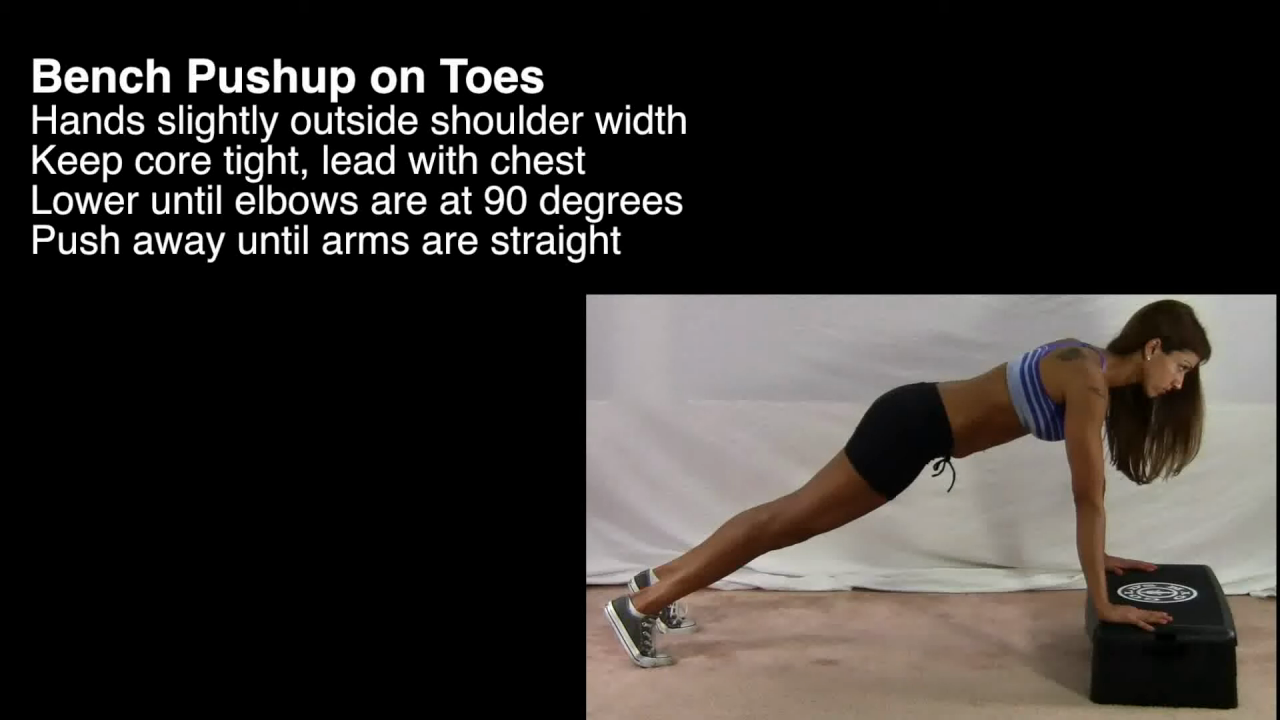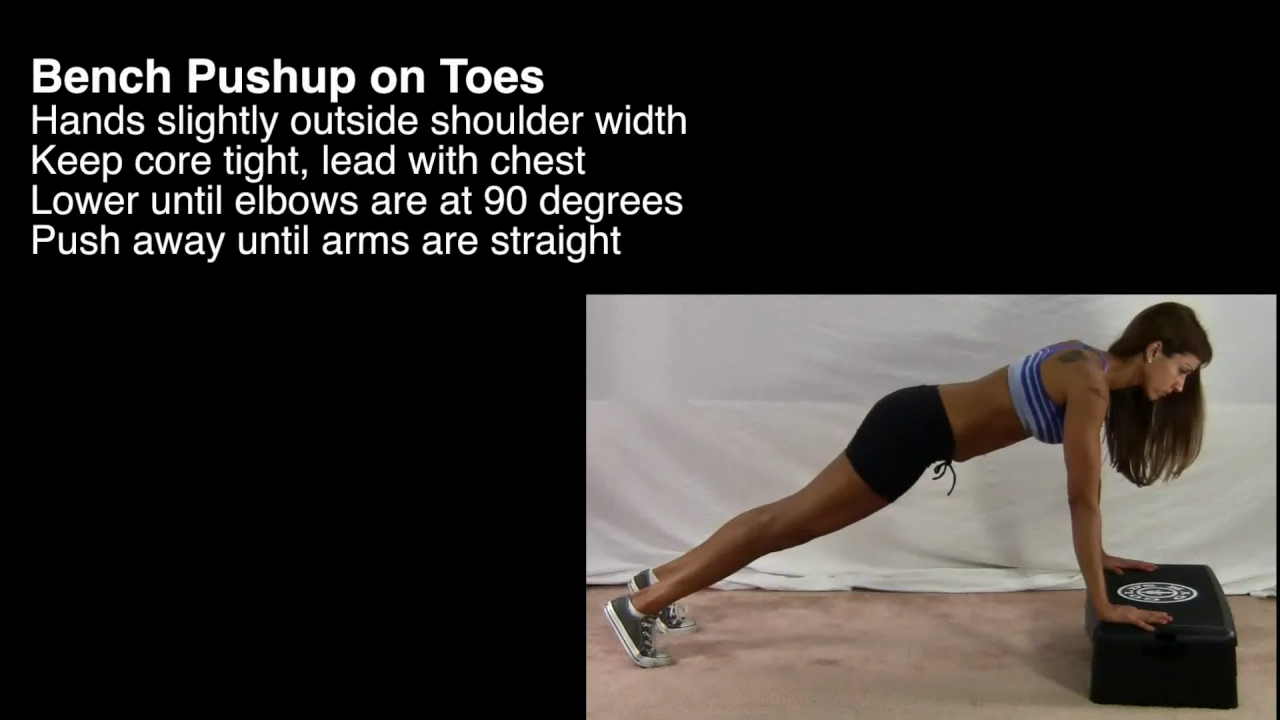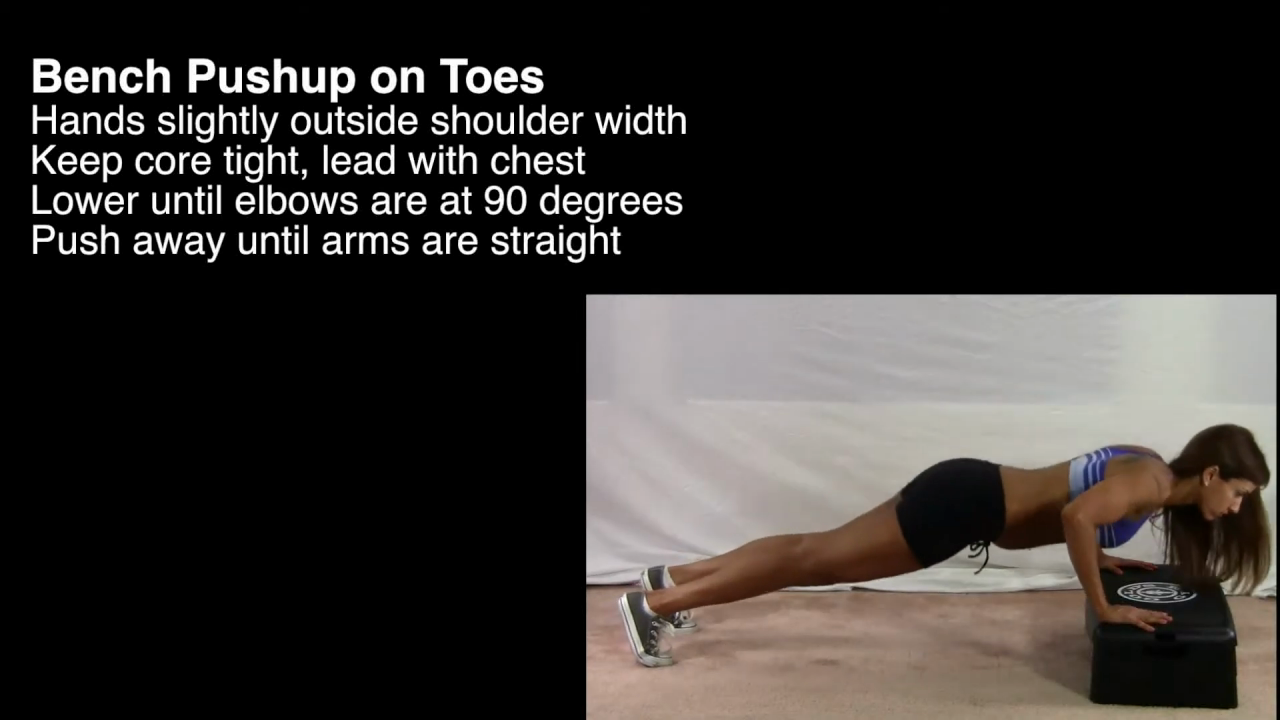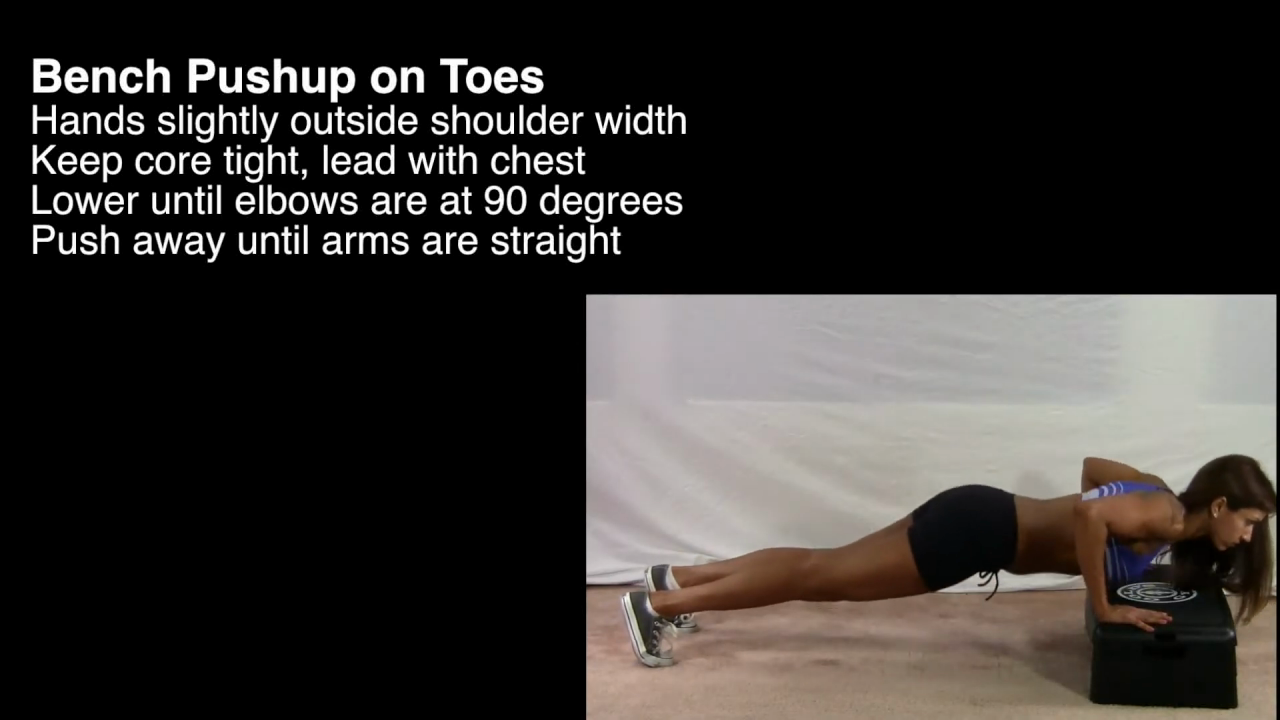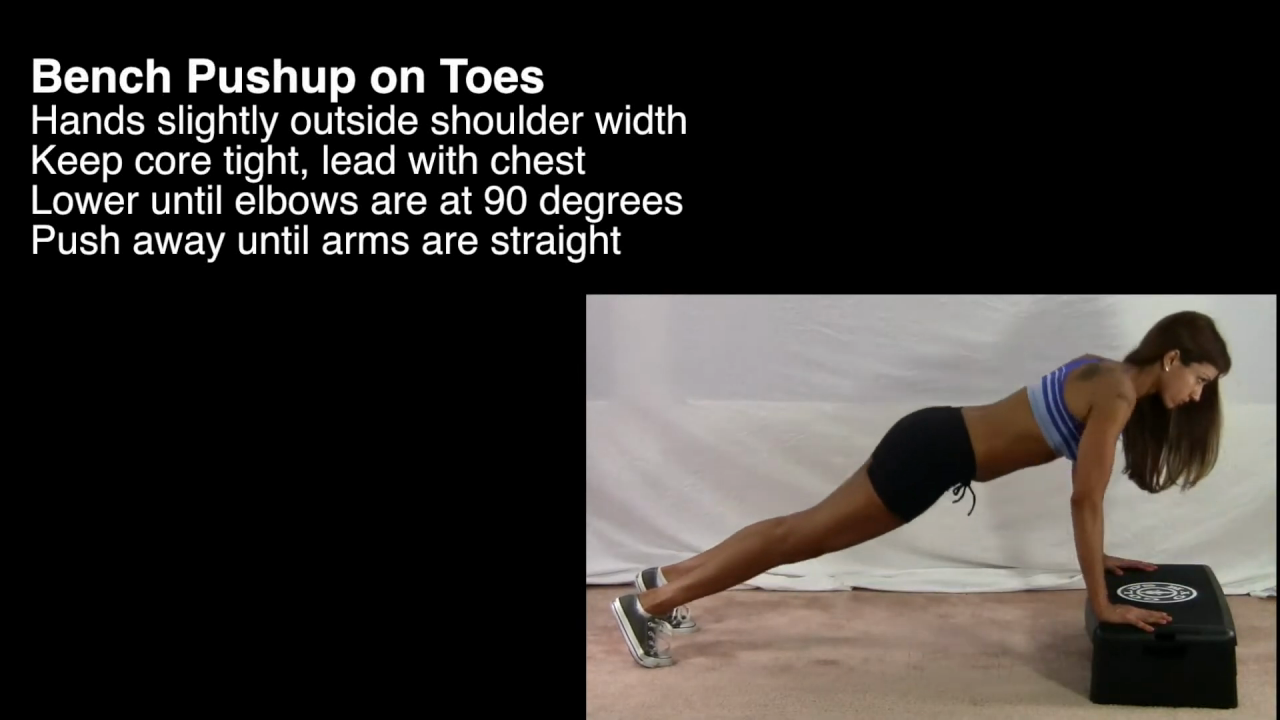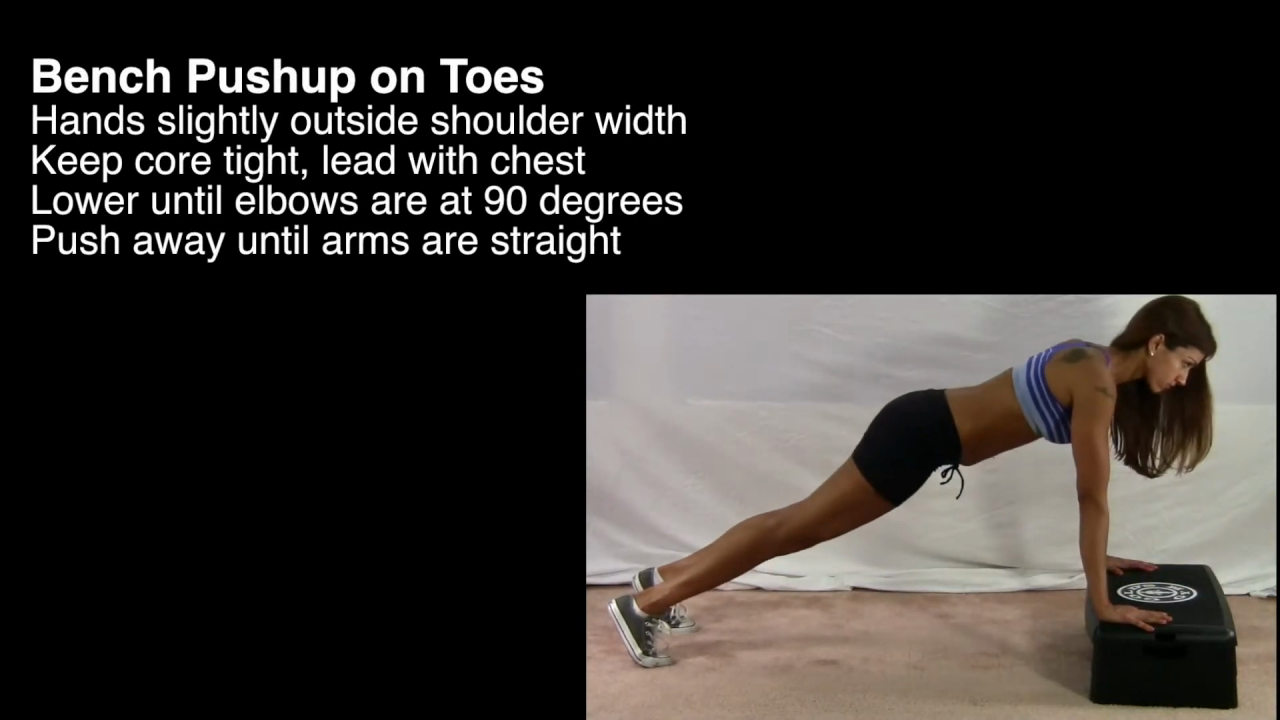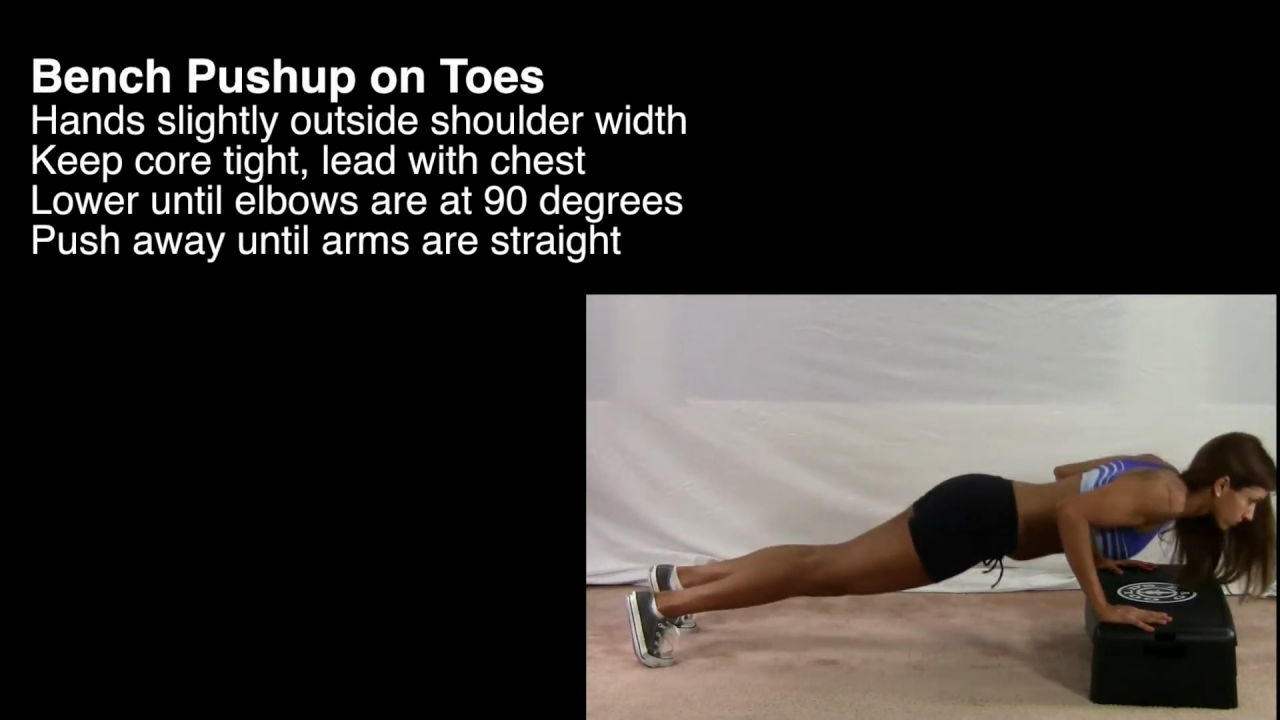
dt=0.7s
person 1, frame 1
left shoulder: (1095, 366)
right shoulder: (1090, 384)
left elbow: (1086, 488)
right elbow: (1089, 497)
left wrist: (1101, 558)
right wrist: (1104, 604)
left hip: (920, 416)
right hip: (914, 427)
left knee: (790, 514)
right knee: (790, 521)
left ankle: (659, 580)
right ankle: (641, 602)
person 1, frame 2
left shoulder: (1096, 368)
right shoulder: (1091, 386)
left elbow: (1080, 490)
right elbow: (1083, 500)
left wrist: (1099, 555)
right wrist: (1103, 603)
left hip: (919, 421)
right hip: (914, 431)
left knee: (789, 518)
right knee: (788, 523)
left ankle: (658, 580)
right ankle: (641, 603)
person 1, frame 3
left shoulder: (1151, 466)
right shoulder: (1150, 483)
right elbow: (1075, 516)
left wrist: (1102, 558)
right wrist: (1105, 609)
left hip: (969, 490)
right hip: (966, 504)
left knee: (816, 550)
right knee: (816, 559)
left ankle: (670, 577)
right ankle: (655, 603)
person 1, frame 4
left shoulder: (1160, 490)
right shoulder: (1165, 516)
left elbow: (1089, 466)
right elbow: (1088, 517)
left wrist: (1109, 564)
right wrist: (1105, 608)
left hip: (977, 516)
right hip: (975, 533)
left knee: (825, 564)
right knee: (820, 576)
left ankle: (675, 580)
right ankle: (656, 605)
person 1, frame 5
left shoulder: (1112, 377)
right shoulder: (1118, 395)
left elbow: (1080, 495)
right elbow: (1084, 500)
left wrist: (1098, 555)
right wrist: (1102, 605)
left hip: (937, 437)
right hip: (937, 452)
left knee: (803, 526)
right knee: (799, 539)
left ankle: (665, 580)
right ankle: (649, 605)
person 1, frame 6
left shoulder: (1099, 364)
right shoulder: (1098, 384)
left elbow: (1088, 494)
right elbow: (1092, 498)
left wrist: (1098, 557)
right wrist: (1103, 603)
left hip: (927, 423)
right hip: (922, 434)
left knee: (797, 522)
right knee: (795, 530)
left ankle: (661, 581)
right ankle: (642, 605)
person 1, frame 7
left shoulder: (1163, 474)
right shoulder: (1164, 497)
right elbow: (1068, 517)
left wrist: (1101, 558)
right wrist: (1103, 608)
left hip: (978, 504)
right hip: (978, 521)
left knee: (828, 561)
right knee: (825, 573)
left ankle: (679, 578)
right ankle: (661, 604)
